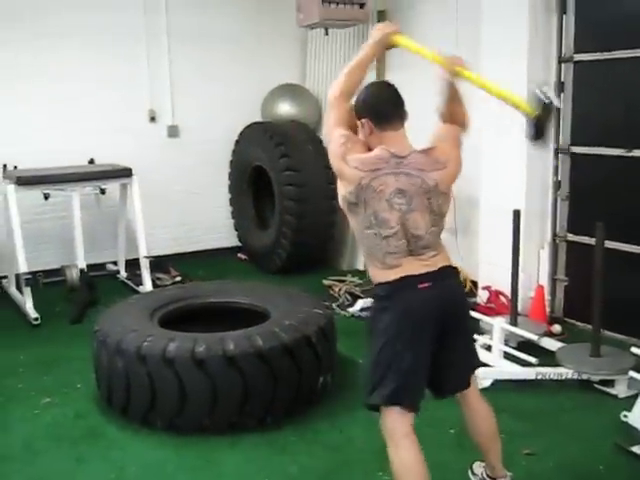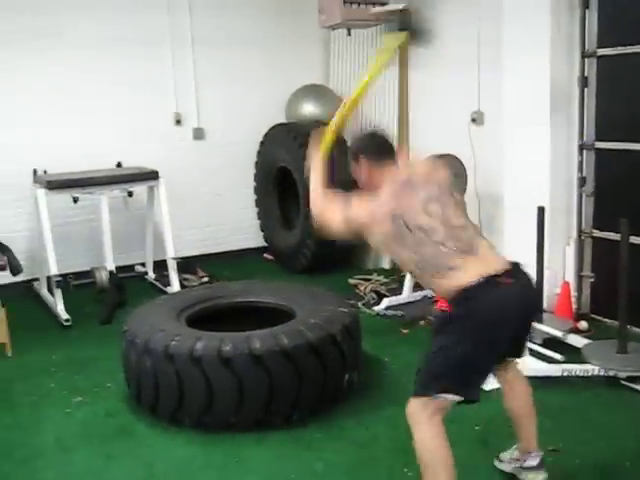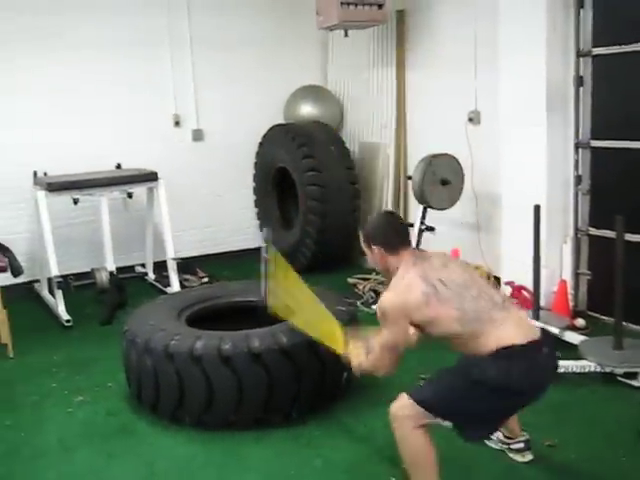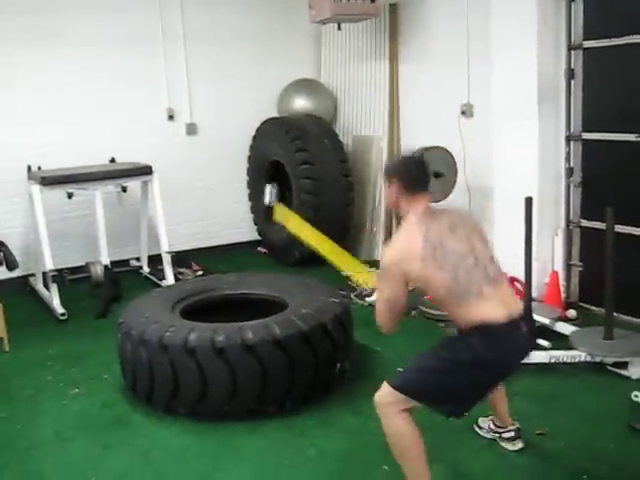
dt=0.2s
person 1, frame 1
left shoulder: (350, 168)
right shoulder: (440, 166)
left elbow: (336, 103)
right elbow: (455, 122)
left wrist: (372, 44)
right wrist: (451, 79)
left hip: (399, 301)
right hip: (446, 287)
left knee: (396, 422)
right knee: (467, 389)
person 1, frame 2
left shoulder: (367, 212)
right shoulder: (432, 174)
left elbow: (323, 213)
left wrist: (317, 165)
left hip: (475, 309)
right hip: (518, 285)
left knee: (422, 411)
right knee: (505, 358)
person 1, frame 3
left shoulder: (396, 299)
right shoulder: (443, 262)
left elbow: (383, 366)
left wrist: (359, 359)
right wrist: (390, 338)
left hip: (512, 367)
right hip: (541, 353)
left knee: (404, 414)
right ankle: (516, 439)
person 1, frame 4
left shoulder: (398, 251)
right shoulder: (461, 219)
left elbow: (388, 322)
left wrist: (382, 302)
left hip: (491, 341)
right hip: (522, 328)
left knee: (388, 401)
right ankle: (505, 428)
